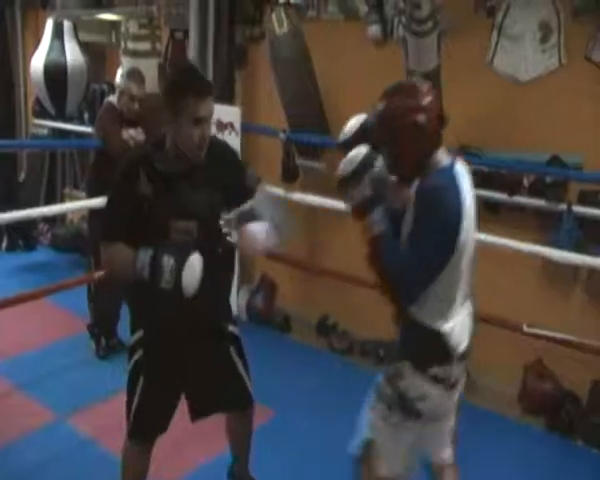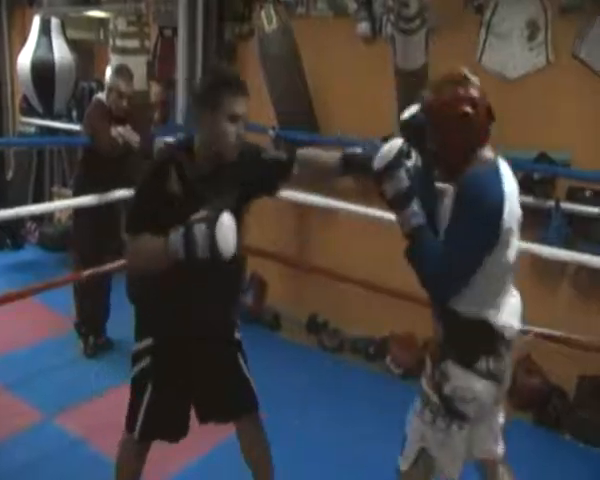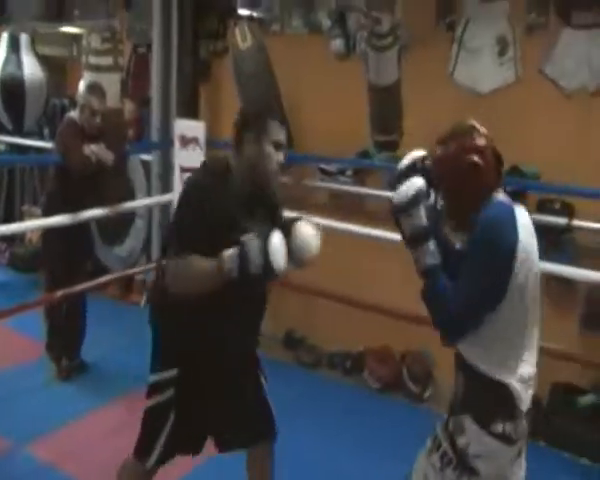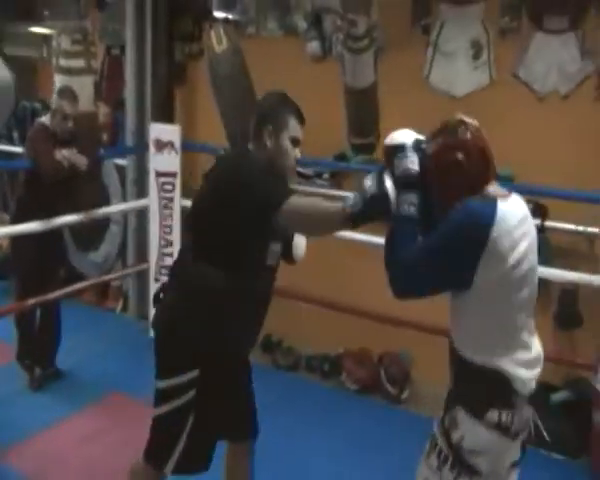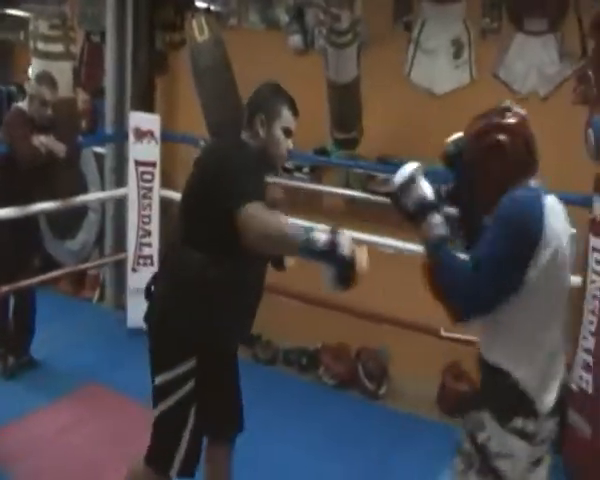
dt=0.2s
person 1, frame 1
left shoulder: (220, 158)
right shoulder: (139, 172)
left elbow: (248, 199)
right elbow: (110, 254)
left wrist: (257, 221)
right wrist: (151, 264)
left hip: (212, 310)
right hip: (157, 319)
left knee: (241, 402)
right knee: (142, 430)
person 1, frame 2
left shoulder: (242, 160)
right shoulder: (166, 169)
left elbow: (298, 163)
right elbow: (136, 254)
left wrist: (352, 160)
right wrist: (186, 240)
left hip: (216, 317)
right hip: (163, 323)
left knee: (246, 412)
right knee: (141, 430)
person 1, frame 3
left shoulder: (260, 196)
right shoulder: (206, 193)
left elbow: (283, 236)
right elbow: (181, 279)
left wrist: (299, 240)
right wrist: (243, 260)
left hip: (234, 343)
right hip: (185, 345)
left knee: (261, 437)
person 1, frame 4
left shoulder: (258, 177)
right shoulder: (242, 173)
right elbow: (296, 214)
left wrist: (280, 245)
right wrist: (362, 205)
left hip: (227, 335)
right hip: (195, 335)
left knee: (241, 435)
person 1, frame 5
left shoulder: (242, 165)
right shoulder: (231, 159)
right elbow: (255, 225)
left wrist: (274, 249)
right wrist: (325, 245)
left hip: (213, 327)
right hip: (185, 325)
left knee: (223, 430)
person 2, frame 1
left shoulder: (438, 193)
right shoulder: (448, 175)
left elbow: (402, 289)
right elbow: (401, 229)
left wrist: (370, 209)
right wrist: (374, 178)
left hip: (426, 352)
right hip: (445, 349)
person 2, frame 2
left shoulder: (478, 186)
right shoulder: (493, 173)
left elbow: (441, 282)
right elbow: (444, 232)
left wrist: (405, 203)
right wrist: (417, 176)
left hip: (467, 351)
right hip: (487, 342)
person 2, frame 3
left shoulder: (492, 228)
right shoulder: (511, 217)
left elbow: (452, 323)
right elbow: (458, 267)
left wrist: (421, 243)
right wrist: (431, 224)
left hip: (487, 403)
right hip: (505, 392)
person 2, frame 4
left shoulder: (473, 218)
right shoulder: (513, 208)
left elbow: (405, 279)
right elbow: (447, 259)
left wrist: (407, 189)
right wrist: (419, 196)
left hip: (485, 397)
right hip: (511, 387)
person 2, frame 5
left shoulder: (518, 212)
right shoulder: (544, 208)
left elbow: (465, 298)
right elbow: (487, 267)
left wrist: (427, 218)
right wrist: (468, 205)
left hip: (511, 404)
right hip: (532, 395)
person 3, frame 1
left shoulder: (139, 117)
right shoulder: (107, 115)
right elbow: (117, 149)
left wrist: (138, 140)
right wrist: (139, 143)
right hip: (103, 200)
right knee: (103, 267)
left ankle: (106, 329)
right ankle: (102, 331)
person 3, frame 2
left shoulder: (129, 115)
right shoulder: (95, 112)
left elbow: (145, 147)
right elbow: (106, 147)
left wrist: (132, 138)
right wrist: (128, 141)
left hip: (112, 198)
right hip: (89, 197)
left knee: (105, 265)
right knee: (87, 264)
left ankle: (96, 329)
right ankle: (88, 330)
person 3, frame 3
left shoulder: (100, 132)
right shoulder: (67, 131)
left elbow: (118, 159)
right elbow: (78, 165)
left wrist: (104, 155)
right wrist: (100, 158)
left hip: (83, 217)
right hip: (59, 217)
left knee: (77, 287)
right knee: (58, 286)
left ankle: (70, 352)
right ankle: (59, 353)
person 3, frame 4
left shoulder: (72, 136)
right shoulder: (38, 136)
left elbow: (89, 167)
right elbow: (49, 170)
left wrist: (71, 159)
right wrist: (72, 163)
left hip: (53, 224)
right hip: (29, 224)
left knee: (50, 295)
right knee: (28, 294)
left ankle: (44, 361)
right ankle: (30, 361)
person 3, frame 5
left shoulder: (48, 122)
left elbow: (66, 153)
right elbow: (26, 157)
left wrist: (49, 146)
right wrist: (50, 149)
left hip: (28, 211)
left knee: (25, 284)
